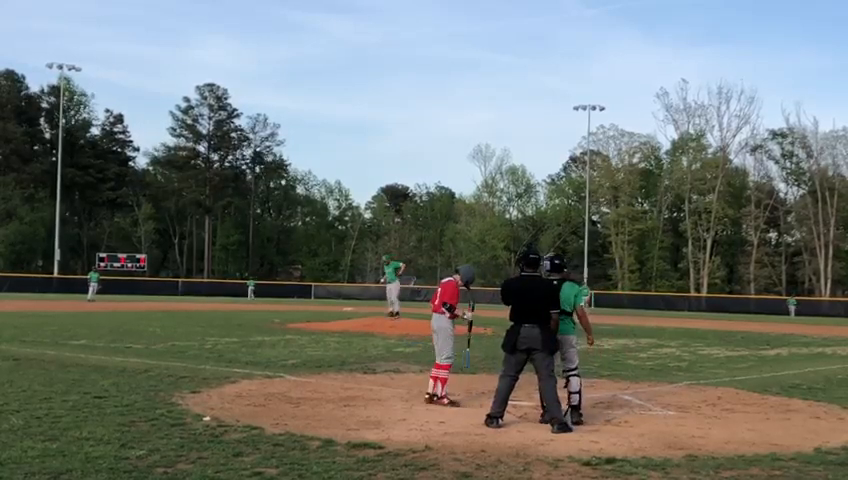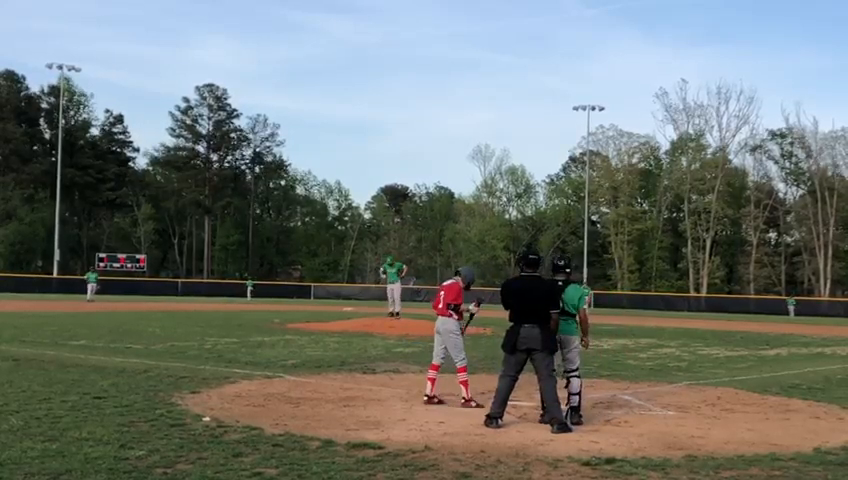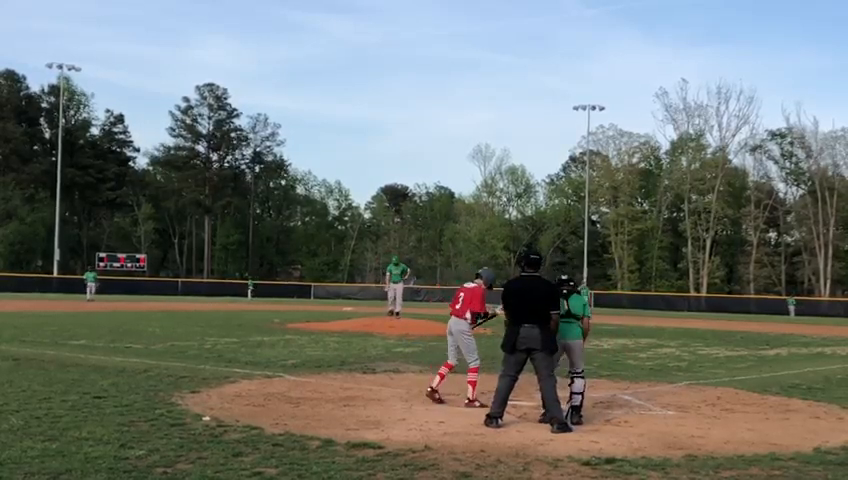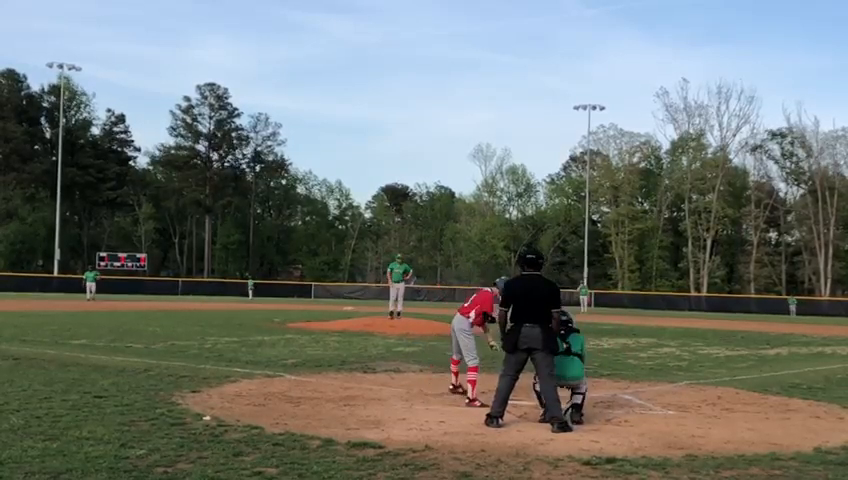
dt=0.4s
person 1, frame 1
left shoulder: (510, 284)
right shoulder: (548, 286)
right elbow: (555, 318)
right wrist: (551, 338)
left hip: (518, 334)
right hip: (541, 335)
left knee: (508, 376)
right knee: (547, 379)
left ankle: (495, 417)
right ankle: (557, 421)
person 1, frame 2
left shoulder: (509, 285)
right shoulder: (548, 287)
right elbow: (554, 317)
right wrist: (550, 337)
left hip: (518, 334)
right hip: (541, 335)
left knee: (507, 376)
right knee: (547, 378)
left ankle: (494, 417)
right ankle: (557, 421)
person 1, frame 3
left shoulder: (510, 285)
right shoulder: (549, 287)
left elbow: (507, 316)
right elbow: (554, 318)
right wrist: (550, 338)
left hip: (517, 334)
right hip: (541, 335)
left knee: (507, 376)
right knee: (547, 379)
left ankle: (494, 417)
right ankle: (557, 421)
person 1, frame 4
left shoulder: (511, 284)
right shoulder: (550, 286)
left elbow: (502, 313)
right elbow: (556, 317)
left wrist: (503, 334)
right wrist: (552, 337)
left hip: (518, 334)
right hip: (542, 335)
left knee: (508, 376)
right knee: (547, 378)
left ankle: (495, 416)
right ankle: (557, 421)
person 2, frame 1
right shoulder: (573, 287)
right elbow: (581, 314)
right wrist: (589, 333)
right hip: (567, 333)
right knee: (572, 372)
left ankle: (547, 412)
right ankle: (575, 412)
person 2, frame 2
right shoulder: (577, 289)
right elbow: (583, 316)
right wrist: (585, 335)
right hip: (570, 333)
right knee: (573, 373)
left ankle: (547, 412)
right ankle: (574, 413)
person 2, frame 3
right shoulder: (581, 299)
right elbow: (586, 325)
right wrist: (582, 341)
left hip: (555, 337)
right hip: (574, 338)
right knee: (577, 374)
right ankle: (575, 412)
person 2, frame 4
right shoulder: (578, 335)
left hip: (555, 375)
right hip: (575, 375)
left knee: (539, 381)
right knee: (581, 383)
right ankle: (576, 412)
person 3, frame 1
left shoulder: (444, 282)
right shoulder: (452, 284)
left elbow: (433, 303)
right elbow: (447, 306)
right wrist: (464, 315)
left hip: (436, 320)
right hip: (444, 322)
left knee: (440, 358)
right knee: (447, 359)
left ankle: (431, 393)
right ankle: (440, 396)
person 3, frame 2
left shoulder: (444, 285)
right shoulder: (455, 286)
left elbow: (435, 306)
right elbow: (452, 307)
right wrist: (468, 309)
left hip: (439, 323)
right hip: (450, 325)
left knee: (437, 359)
right knee: (461, 361)
left ankle: (429, 395)
right ankle: (467, 399)
person 3, frame 3
left shoulder: (464, 287)
right shoulder: (479, 291)
right elbow: (479, 315)
right wrist: (494, 313)
left hip: (452, 323)
right hip: (462, 326)
left knee: (452, 360)
right knee: (474, 362)
left ankle: (433, 389)
right ankle: (471, 399)
person 3, frame 4
left shoulder: (484, 292)
right shoulder: (488, 295)
left elbow: (481, 317)
right elbow: (487, 318)
left wrist: (490, 340)
left hip: (457, 321)
right hip: (464, 325)
left knee: (457, 355)
right knee: (472, 360)
left ankle: (454, 385)
right ankle: (471, 398)
